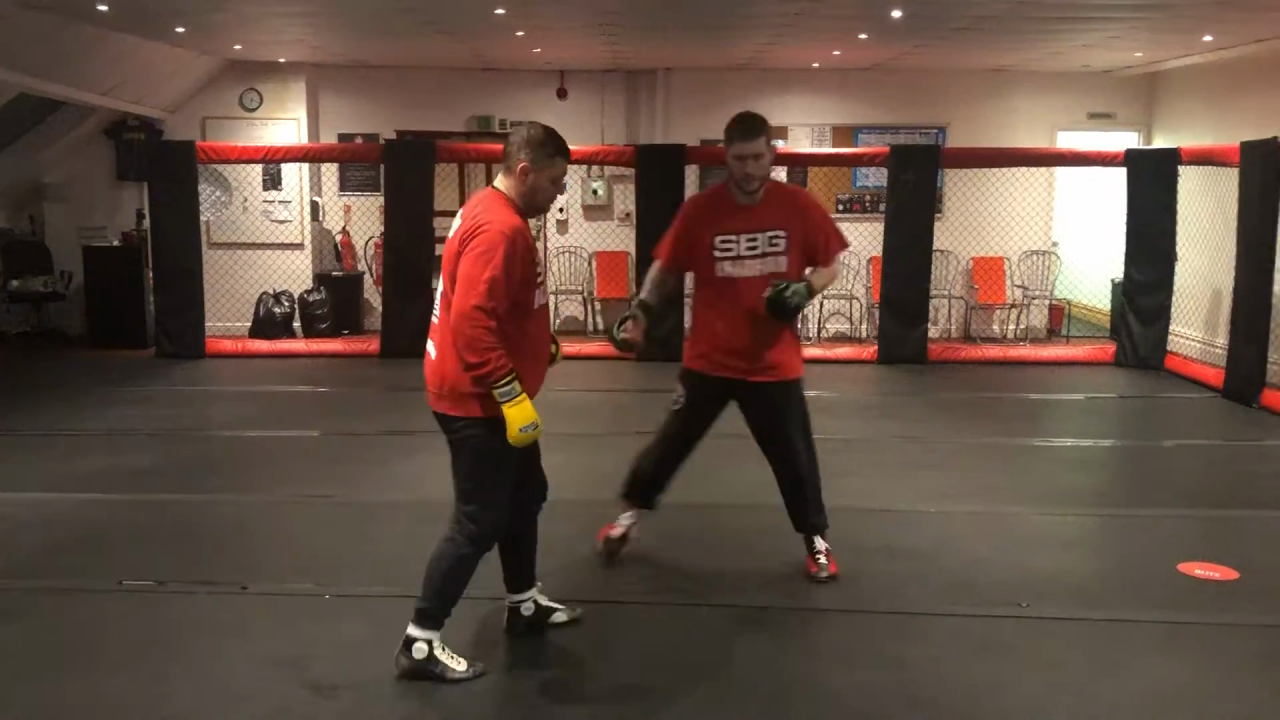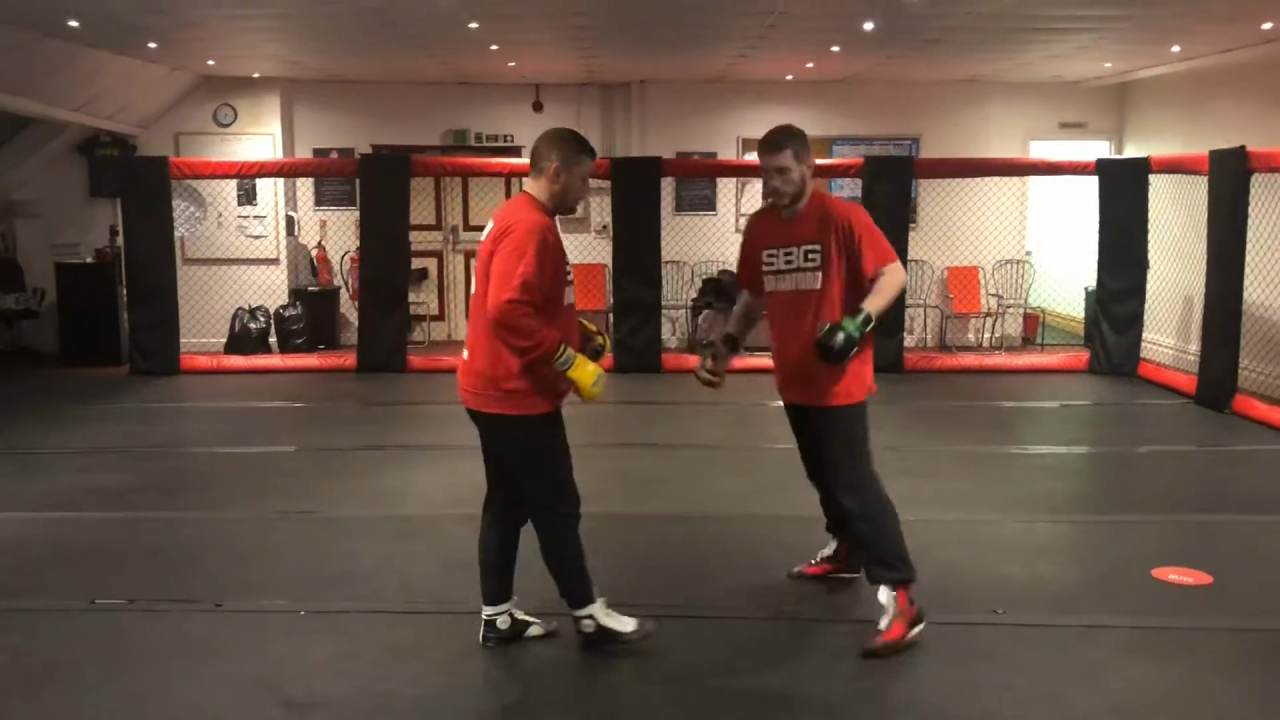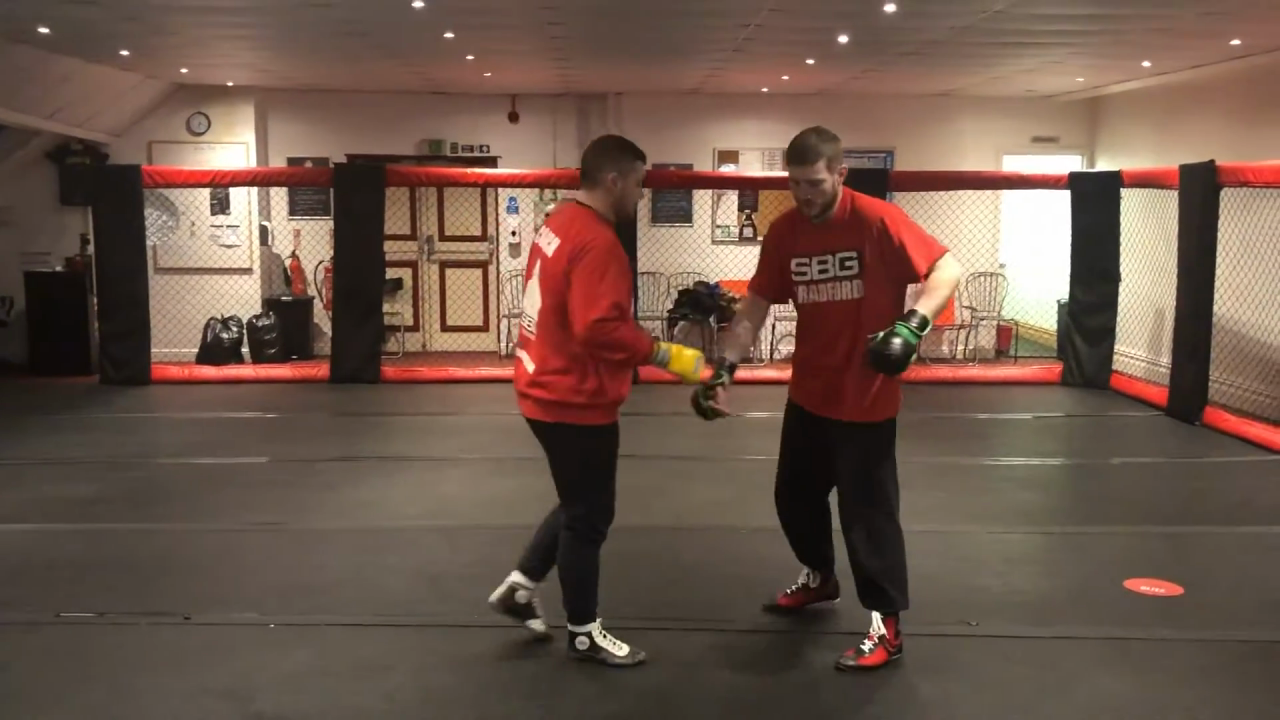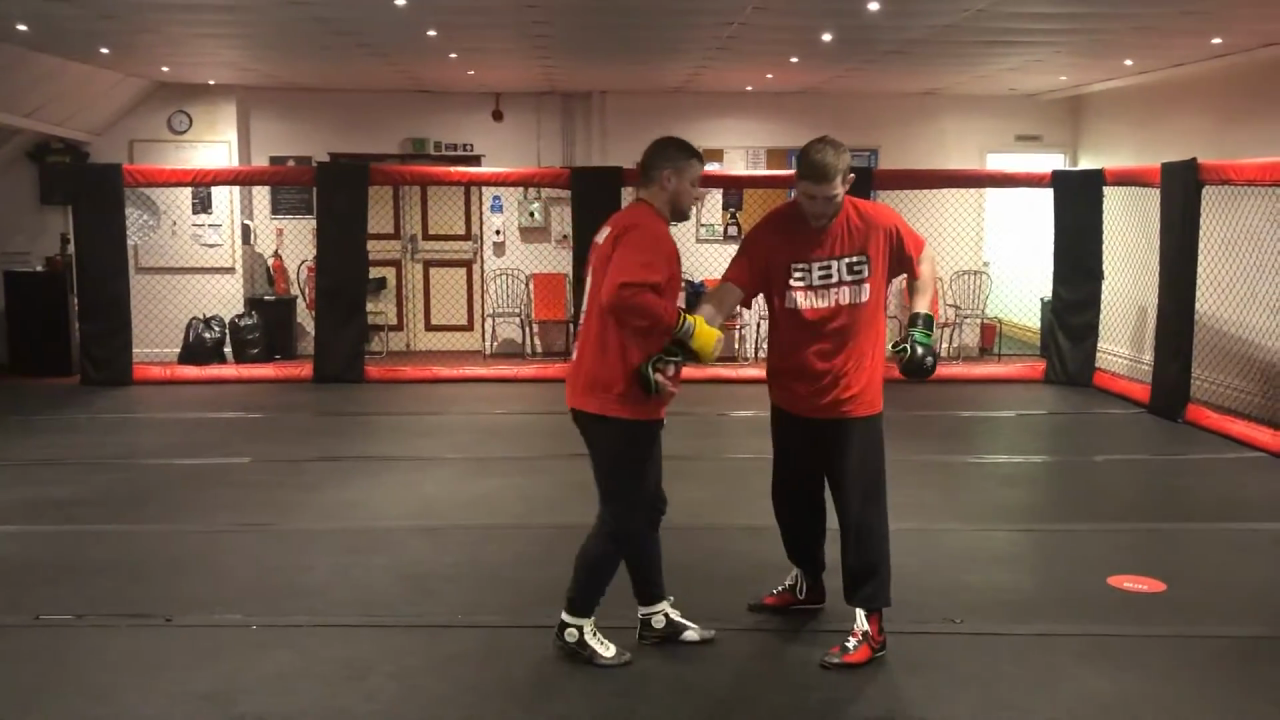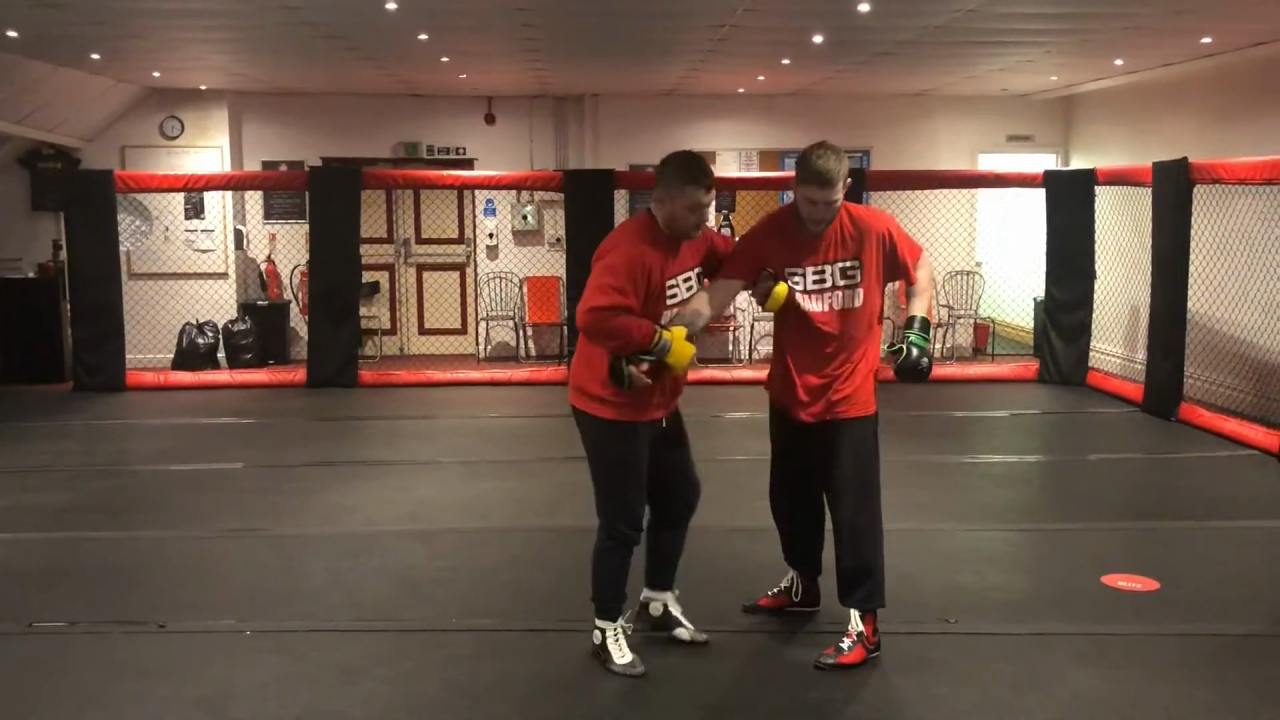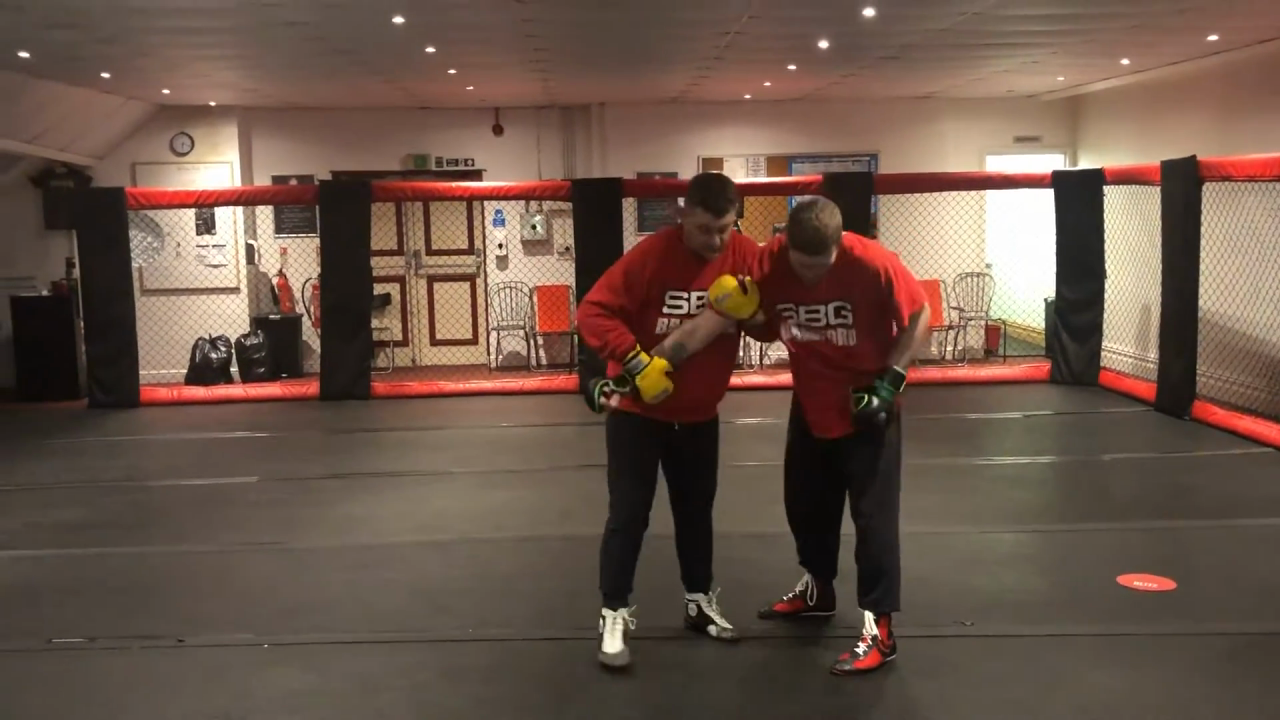
dt=0.5s
person 1, frame 1
left shoulder: (488, 210)
right shoulder: (500, 229)
right elbow: (474, 323)
left wrist: (541, 336)
right wrist: (513, 398)
left hip: (484, 395)
right hip: (477, 400)
left knee: (524, 494)
right knee: (481, 518)
left ankle: (524, 602)
right ankle: (421, 641)
person 1, frame 2
left shoulder: (519, 216)
right shoulder: (530, 228)
right elbow: (511, 312)
left wrist: (580, 330)
right wrist: (572, 362)
left hip: (499, 390)
right hip: (518, 396)
left knee: (507, 503)
right knee: (557, 508)
left ankle: (497, 615)
right ankle: (588, 615)
person 1, frame 3
left shoulder: (559, 223)
right shoulder: (597, 243)
right elbow: (600, 330)
right wrist: (669, 357)
left hip: (550, 390)
right hip: (575, 404)
left knee: (579, 504)
right knee: (588, 516)
left ankle: (520, 587)
right ankle: (582, 632)
person 1, frame 4
left shoulder: (629, 225)
right shoulder: (647, 231)
right elbow: (626, 298)
left wrist: (668, 345)
right wrist: (690, 330)
left hip: (623, 394)
right hip: (617, 399)
left knee: (646, 510)
right knee: (622, 517)
left ankle: (655, 614)
right ankle: (575, 625)
person 1, frame 5
left shoulder: (695, 234)
right shoulder: (630, 247)
right elbow: (596, 316)
right wrist: (664, 344)
left hip: (660, 403)
right hip: (611, 405)
left knee: (681, 497)
right knee: (621, 522)
left ankle: (658, 601)
right ankle: (608, 628)
person 1, frame 6
left shoulder: (745, 254)
right shoulder: (651, 256)
right elbow: (594, 312)
right wrist: (639, 364)
left hip: (698, 414)
right hip: (638, 408)
left knee: (696, 512)
right knee: (628, 515)
left ankle: (699, 602)
right ankle: (614, 616)
person 2, frame 1
left shoulder: (800, 206)
right shoulder: (701, 209)
left elbow: (833, 259)
right elbow: (667, 265)
left wrist: (805, 288)
right wrist: (643, 310)
left hip: (773, 362)
right hip: (708, 360)
left knee: (794, 457)
right knee: (670, 445)
left ankle: (814, 538)
right ankle: (629, 514)
person 2, frame 2
left shoulder: (842, 217)
right shoulder: (759, 227)
left elbow: (893, 274)
right elbow: (753, 295)
left wrist: (858, 321)
right wrist: (726, 343)
left hip: (839, 381)
right hip: (795, 381)
left knee: (853, 487)
right knee: (826, 478)
left ankle: (899, 599)
right ankle: (845, 549)
person 2, frame 3
left shoulder: (876, 220)
right shoulder: (783, 232)
left elbow: (947, 269)
right elbow: (756, 308)
left wrist: (911, 326)
right wrist: (723, 370)
left hip: (867, 398)
right hip: (807, 395)
left knee: (868, 510)
right knee: (794, 495)
left ankle: (886, 625)
right ankle: (819, 578)
person 2, frame 4
left shoulder: (879, 223)
right shoulder: (770, 232)
left elbow: (922, 263)
right elbow: (721, 300)
left wrist: (920, 326)
left hip: (855, 398)
right hip: (791, 398)
left knee: (860, 507)
right knee: (792, 498)
left ankle: (870, 623)
right ankle: (806, 581)
person 2, frame 5
left shoulder: (875, 229)
right shoulder: (767, 236)
left elbow: (920, 272)
right elbow: (716, 294)
left wrist: (916, 329)
left hip: (850, 397)
right hip: (789, 396)
left knee: (854, 509)
right knee: (790, 498)
left ankle: (864, 623)
right ankle: (802, 583)
person 2, frame 6
left shoulder: (874, 264)
right shoulder: (767, 265)
left elbow: (919, 318)
right elbow: (712, 320)
left wrist: (890, 381)
left hip: (867, 407)
right hip: (810, 406)
left knee: (873, 513)
right knee: (804, 502)
left ankle: (879, 628)
right ankle: (817, 588)
